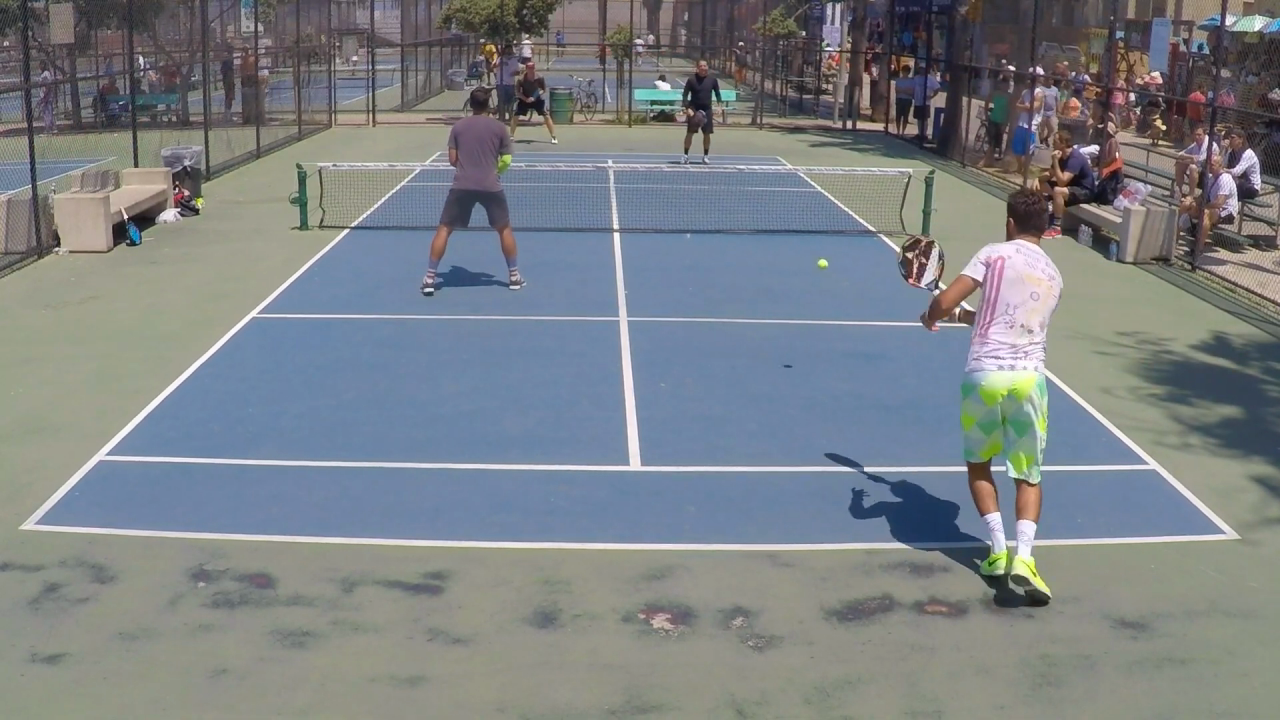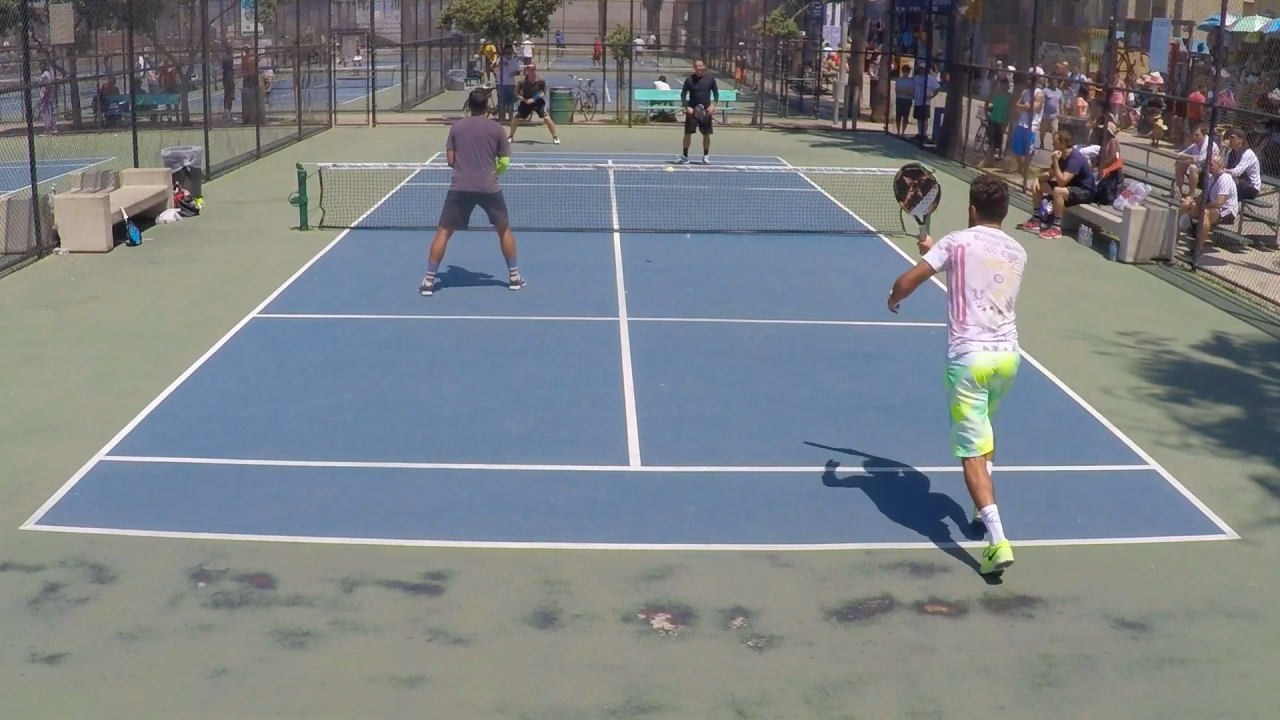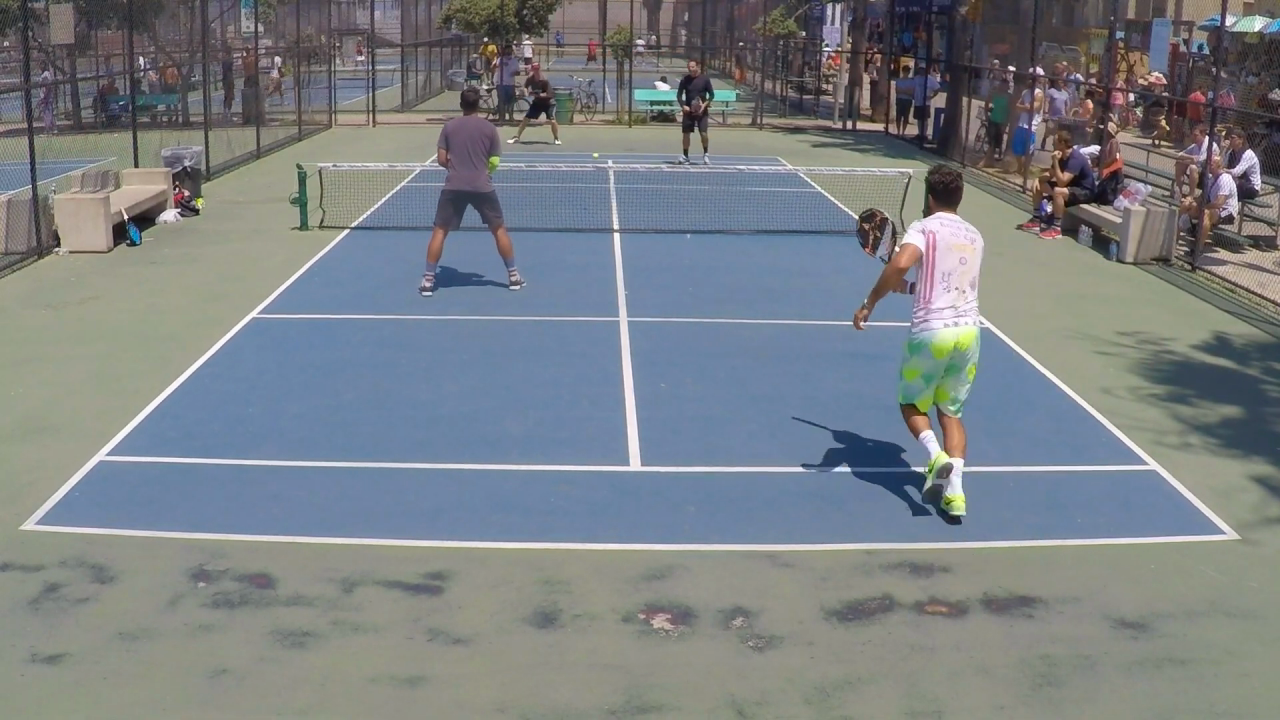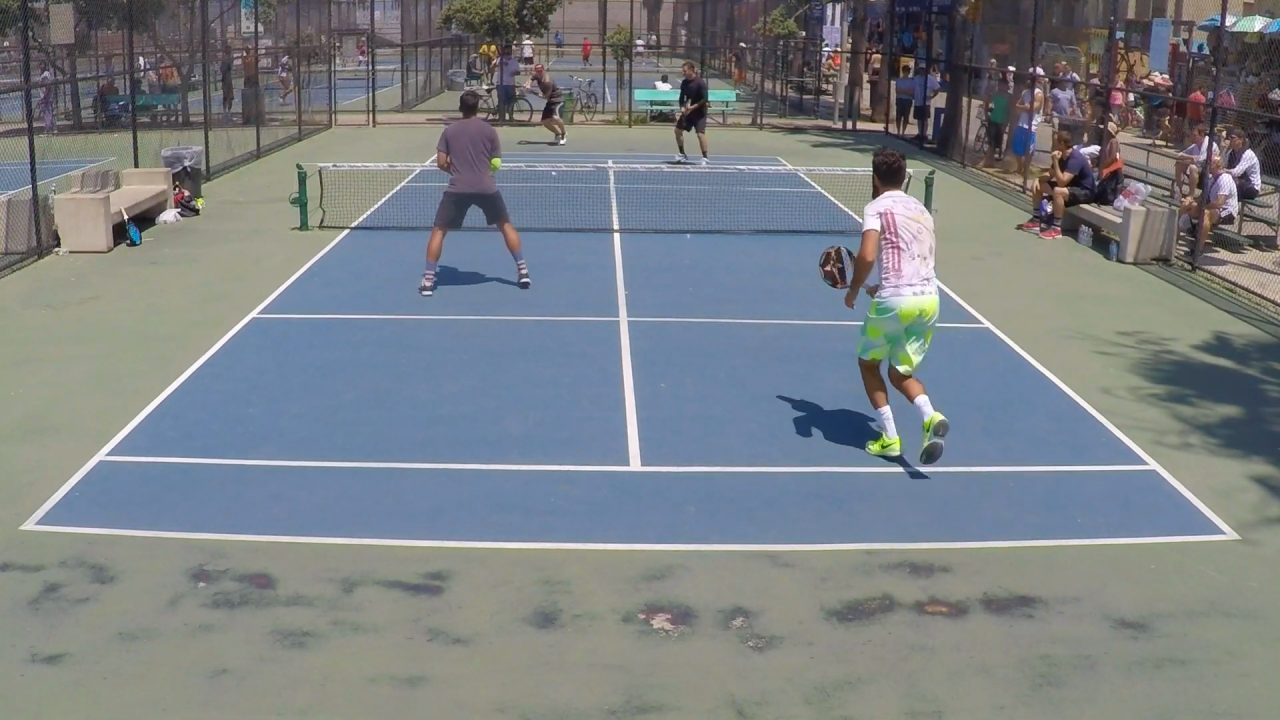
dt=0.2s
person 1, frame 1
left shoulder: (994, 254)
right shoulder: (1054, 277)
left elbow: (944, 301)
left wrist: (931, 317)
right wrist: (965, 315)
left hip: (983, 375)
right hip: (1029, 379)
left knee: (978, 466)
right knee: (1028, 477)
left ankle: (998, 553)
right ankle: (1024, 561)
person 1, frame 2
left shoulder: (956, 242)
right shoulder: (1018, 253)
left elbow: (906, 282)
left wrist: (893, 300)
right wrist: (937, 251)
left hip: (968, 357)
right hip: (1007, 356)
left knee: (971, 452)
right knee: (983, 435)
left ankle: (998, 543)
right ankle: (988, 515)
person 1, frame 3
left shoulder: (923, 228)
right shoulder: (975, 238)
left elbow: (899, 266)
left wrist: (868, 305)
right wrist: (911, 287)
left hip: (930, 332)
right hip: (969, 332)
left knee: (912, 406)
right knee: (950, 413)
left ankle: (937, 460)
right ankle: (955, 494)
person 1, frame 4
left shoulder: (876, 208)
right shoulder: (922, 211)
left elbow: (867, 256)
left wrist: (854, 290)
left hip: (895, 301)
right hip: (928, 299)
left knee: (868, 363)
right knee: (900, 374)
left ankle: (889, 438)
right ankle: (932, 418)
person 2, frame 1
left shoulder: (458, 126)
right shoulder: (499, 127)
left elbow: (452, 159)
right elbow: (506, 161)
left hip: (462, 186)
right hip: (491, 187)
left knee: (444, 229)
right knee: (504, 229)
left ankle: (430, 278)
right ankle: (514, 276)
person 2, frame 2
left shoulder: (456, 127)
right shoulder: (497, 129)
left elbow: (451, 161)
right elbow: (504, 163)
left hip: (459, 187)
right hip: (489, 188)
left knee: (444, 232)
right knee: (504, 230)
left ankle: (429, 281)
right ankle: (514, 276)
person 2, frame 3
left shoulder: (449, 126)
right shoulder: (489, 128)
left elbow: (441, 160)
right elbow: (494, 162)
left hip: (453, 187)
right hip: (482, 187)
left knee: (439, 231)
right knee: (499, 230)
left ankle: (428, 280)
right ankle: (513, 277)
person 2, frame 4
left shoulder: (449, 131)
right shoulder: (489, 130)
left elbow: (441, 163)
right elbow: (496, 164)
left hip: (457, 189)
right hip: (487, 188)
left knee: (438, 231)
right knee: (506, 226)
left ankle: (428, 280)
right ankle: (523, 271)
